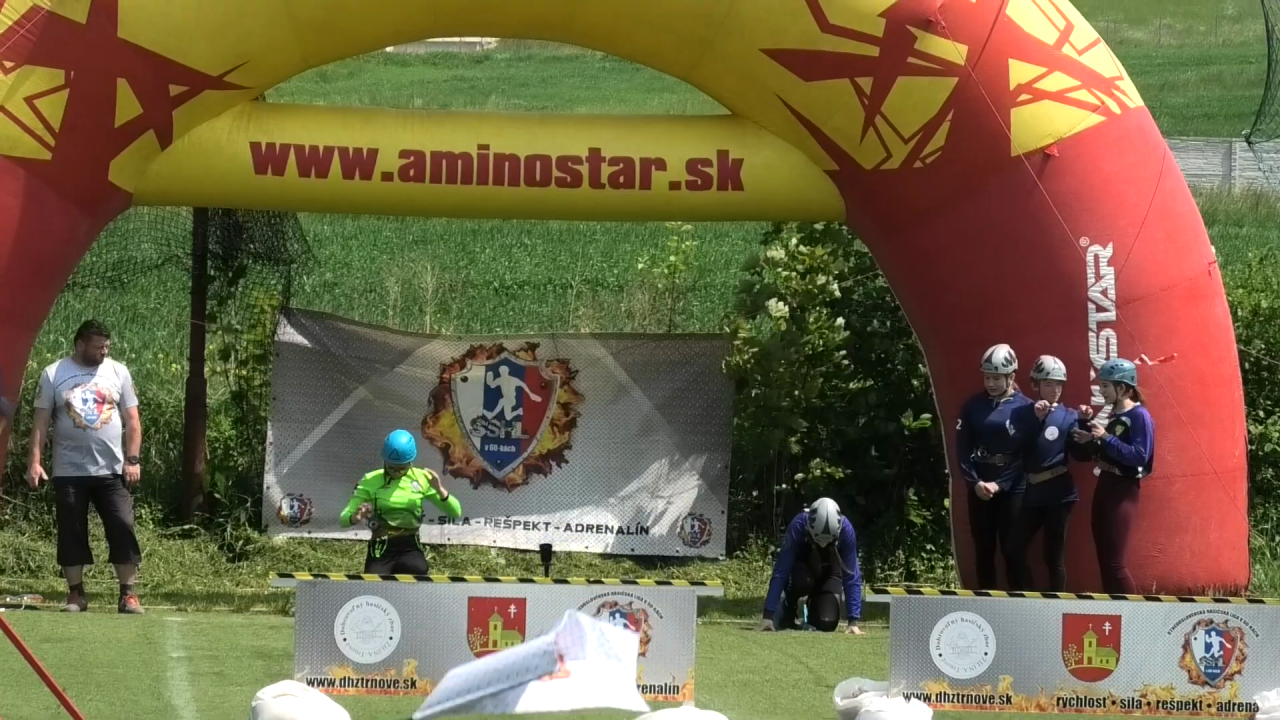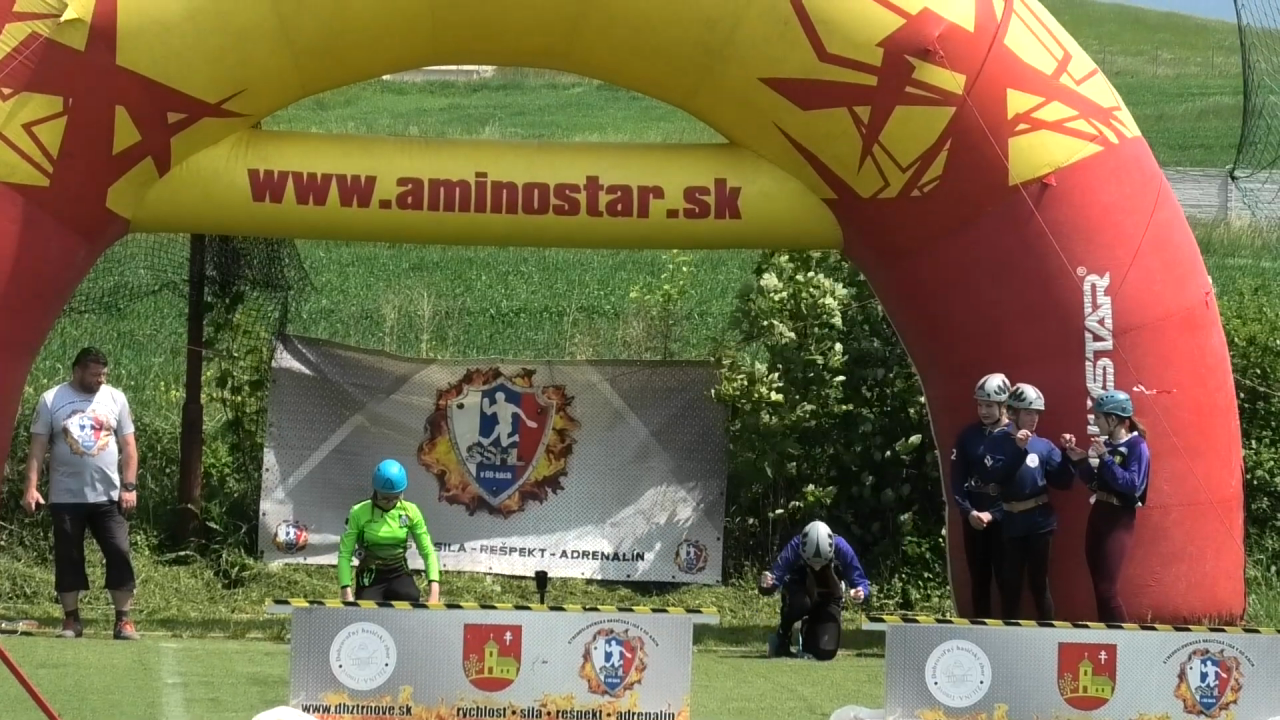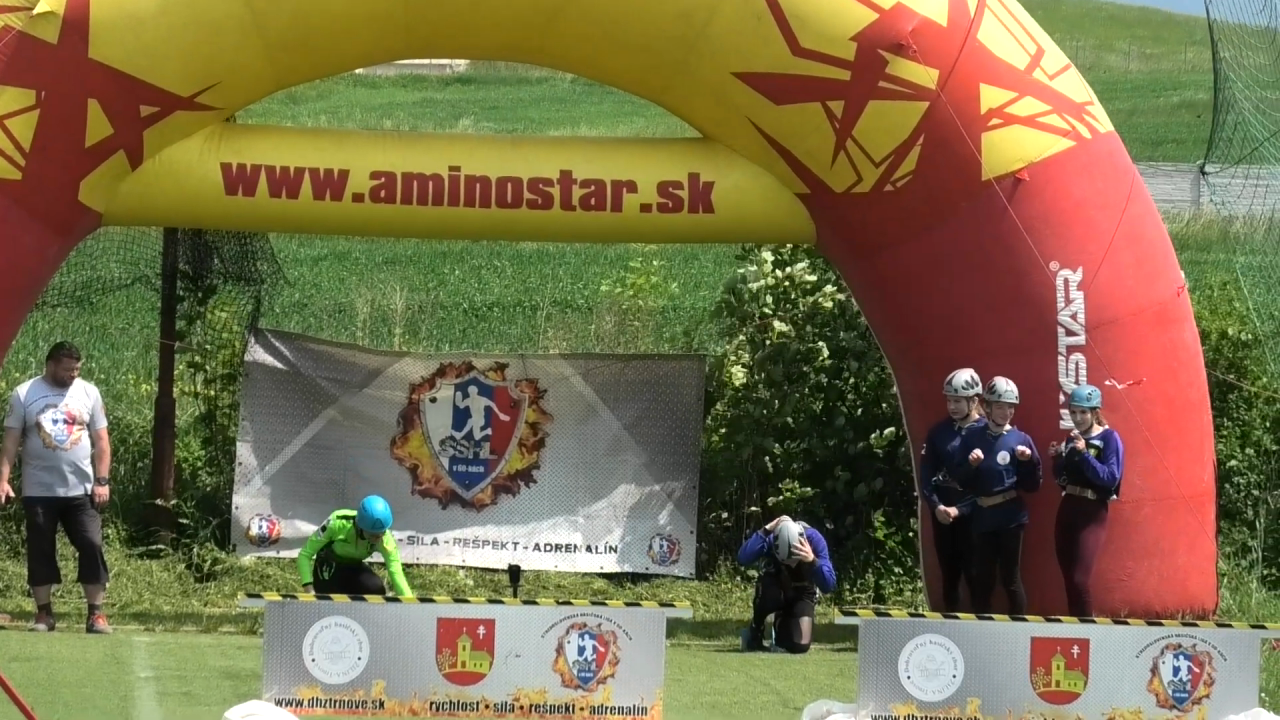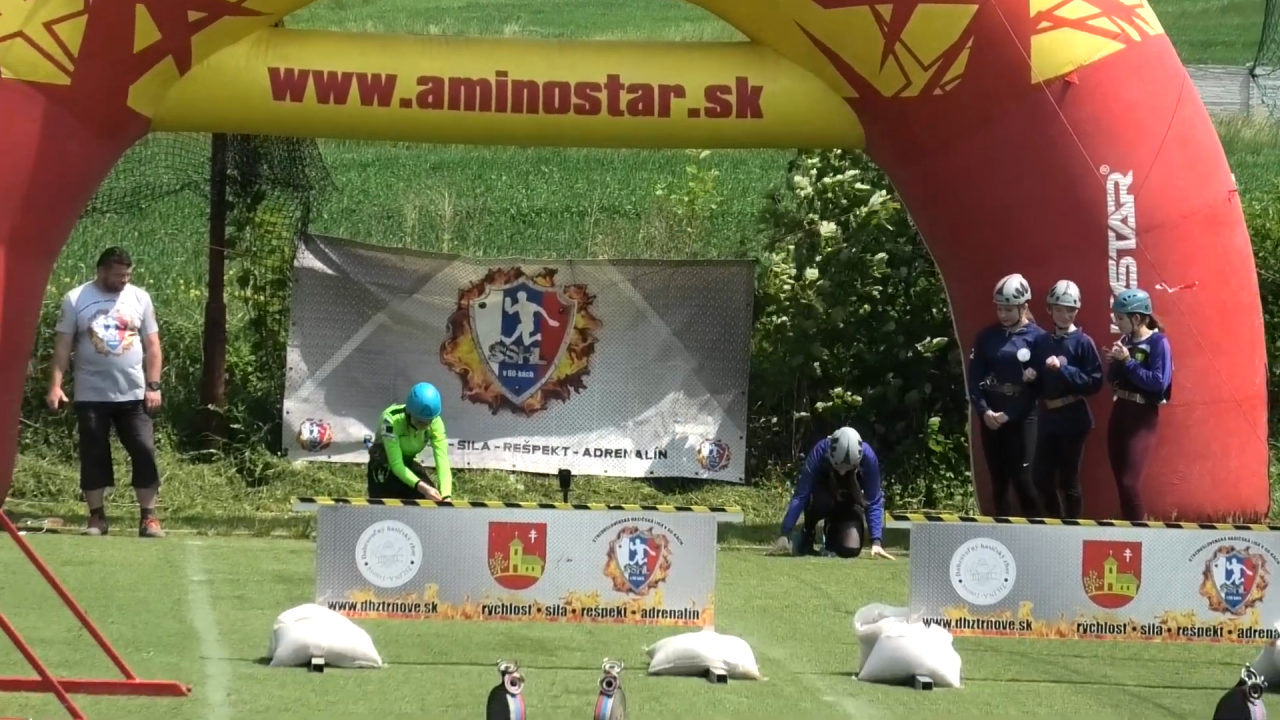
dt=0.7s
person 1, frame 1
left shoulder: (118, 372)
right shoulder: (53, 374)
left elbow: (132, 419)
right elbow: (41, 422)
left wrist: (133, 460)
right wrist: (34, 461)
left hip: (112, 470)
right hip: (69, 471)
left knee: (123, 529)
right knee: (71, 532)
left ankle: (128, 594)
right ankle: (76, 594)
person 1, frame 2
left shoulder: (116, 398)
right shoulder: (51, 400)
left elbow: (128, 446)
right elbow: (37, 447)
left wrist: (129, 486)
right wrist: (31, 486)
left hip: (108, 496)
right hip: (66, 497)
left knee: (119, 555)
right knee: (67, 558)
left ankle: (123, 619)
right ankle: (71, 619)
person 1, frame 3
left shoulder: (88, 392)
right shoulder: (24, 394)
left elbow: (101, 440)
left wrist: (102, 481)
left hip: (81, 490)
right hip: (38, 491)
left knee: (92, 548)
right knee: (40, 552)
left ankle: (96, 613)
right ankle: (44, 613)
person 1, frame 4
left shoulder: (140, 297)
right shoulder: (75, 299)
left elbow: (152, 345)
right elbow: (63, 346)
left wrist: (153, 386)
right wrist: (55, 385)
left hip: (133, 395)
right hip: (90, 396)
left knee: (144, 453)
right knee: (93, 456)
left ankle: (148, 517)
right ankle: (96, 517)
person 2, frame 1
left shoulder: (1025, 407)
right shoulder: (973, 405)
right elbow: (962, 450)
left wrist: (999, 484)
right wrist: (975, 482)
left hip: (1012, 488)
right hip: (978, 486)
left knee: (1013, 550)
right knee: (983, 549)
person 2, frame 2
right shoulder: (968, 436)
right elbow: (957, 479)
left wrist: (993, 514)
right wrist: (968, 511)
right hip: (973, 515)
left knee: (1006, 578)
right knee: (979, 578)
person 2, frame 3
right shoulder: (939, 431)
right elbow: (925, 473)
left wrist: (959, 509)
right wrist: (935, 505)
left hip: (972, 512)
right hip: (941, 511)
left knee: (973, 574)
right knee: (949, 574)
person 2, frame 4
left shoulder: (1037, 337)
right shoulder: (987, 335)
right elbow: (973, 377)
left wrist: (1008, 414)
right wrist: (983, 410)
left hip: (1021, 415)
right hip: (990, 413)
left knee: (1020, 477)
right knee: (998, 478)
person 3, frame 1
left shoulder: (1069, 416)
right shoulder: (1023, 413)
right wrist: (1036, 420)
left hip: (1059, 493)
right hip: (1032, 492)
left knee: (1054, 555)
person 3, frame 2
left shoulder: (1044, 446)
right shoulder: (997, 442)
left elbow: (1063, 482)
right elbow: (994, 475)
right wrist: (1019, 449)
left hip: (1039, 521)
right hip: (1010, 522)
left knee: (1039, 584)
right knee: (1009, 584)
person 3, frame 3
left shoulder: (1021, 439)
right shoulder: (973, 437)
left elbow: (1032, 485)
right elbow: (962, 481)
left wrist: (1028, 461)
right wrist: (971, 465)
left hip: (1010, 516)
right hip: (982, 516)
left knee: (1010, 577)
right knee: (982, 578)
person 3, frame 4
left shoulder: (1083, 342)
right shoulder: (1042, 341)
left elbow: (1094, 383)
left wrist: (1062, 369)
right wrist: (1031, 378)
left hip: (1074, 419)
right hip: (1048, 417)
left knee: (1068, 480)
right knee: (1040, 476)
person 4, frame 1
left shoulder: (1139, 415)
right shoulder: (1114, 414)
left elbow: (1141, 456)
left wrist: (1105, 438)
right wrist: (1090, 439)
left hip: (1123, 490)
right hip: (1105, 486)
left knee: (1114, 561)
right knee: (1103, 558)
person 4, frame 2
left shoulder: (1137, 445)
right shoulder: (1108, 444)
left elbow: (1132, 484)
left wrist: (1105, 457)
right wrist: (1081, 460)
left hip: (1119, 519)
right hip: (1098, 515)
left knee: (1107, 588)
right knee: (1099, 587)
person 4, frame 3
left shoulder: (1110, 438)
right shoulder: (1072, 438)
left elbow: (1111, 478)
left wrist: (1084, 453)
right wrist: (1057, 458)
left hip: (1092, 512)
right hip: (1067, 508)
left knee: (1079, 579)
right knee: (1068, 579)
person 4, frame 4
left shoulder: (1158, 342)
right shoulder: (1126, 341)
left elbow: (1159, 382)
left wrist: (1128, 361)
right wrist: (1115, 362)
left hip: (1142, 416)
right hip: (1119, 412)
left knee: (1129, 482)
right knee: (1120, 481)
